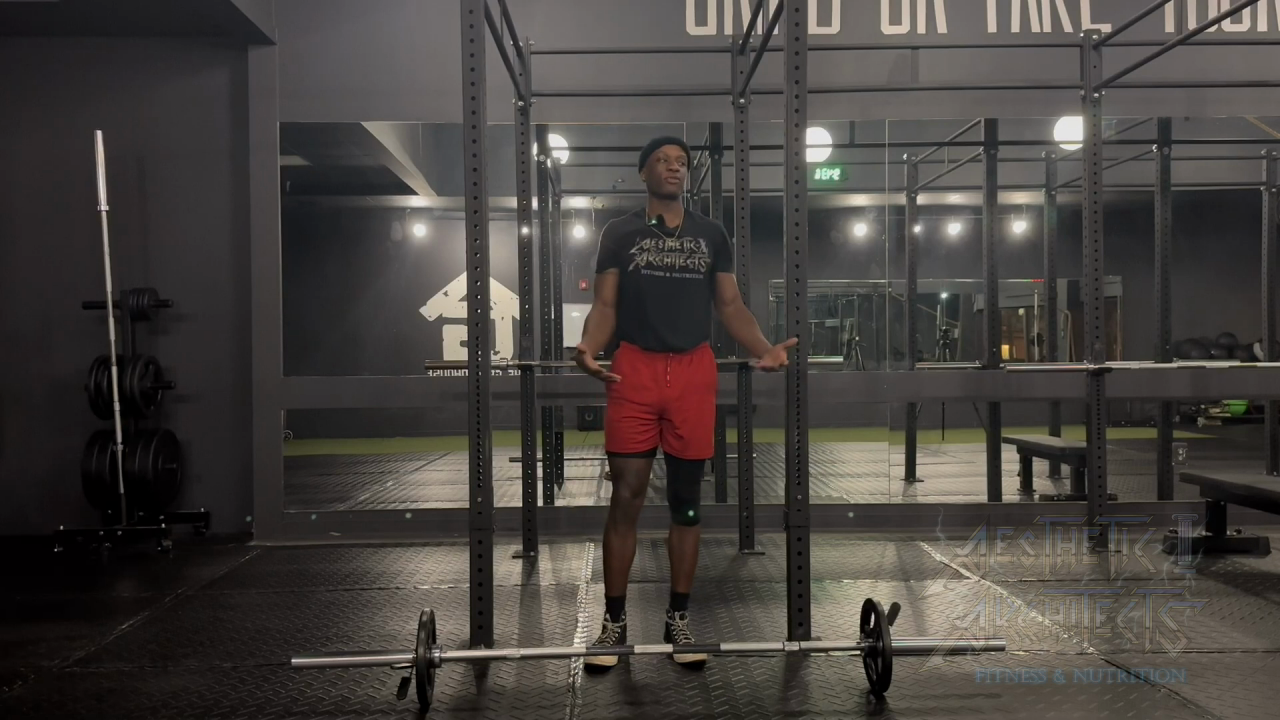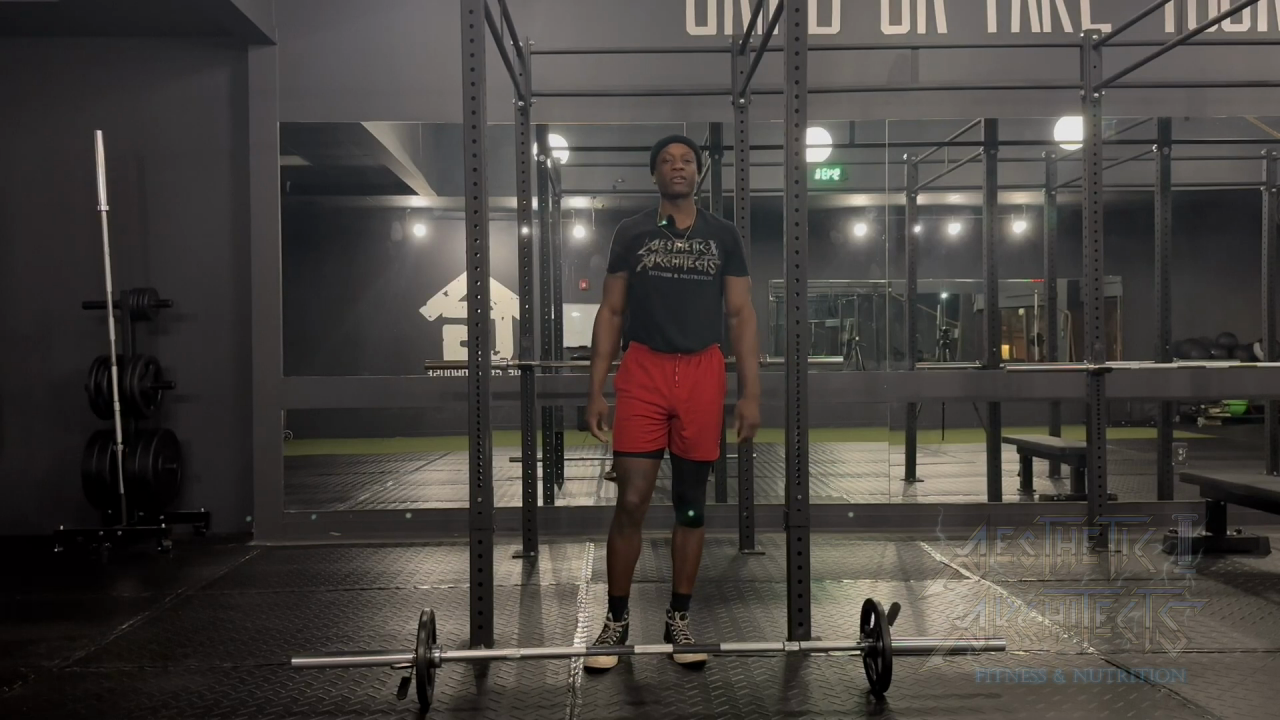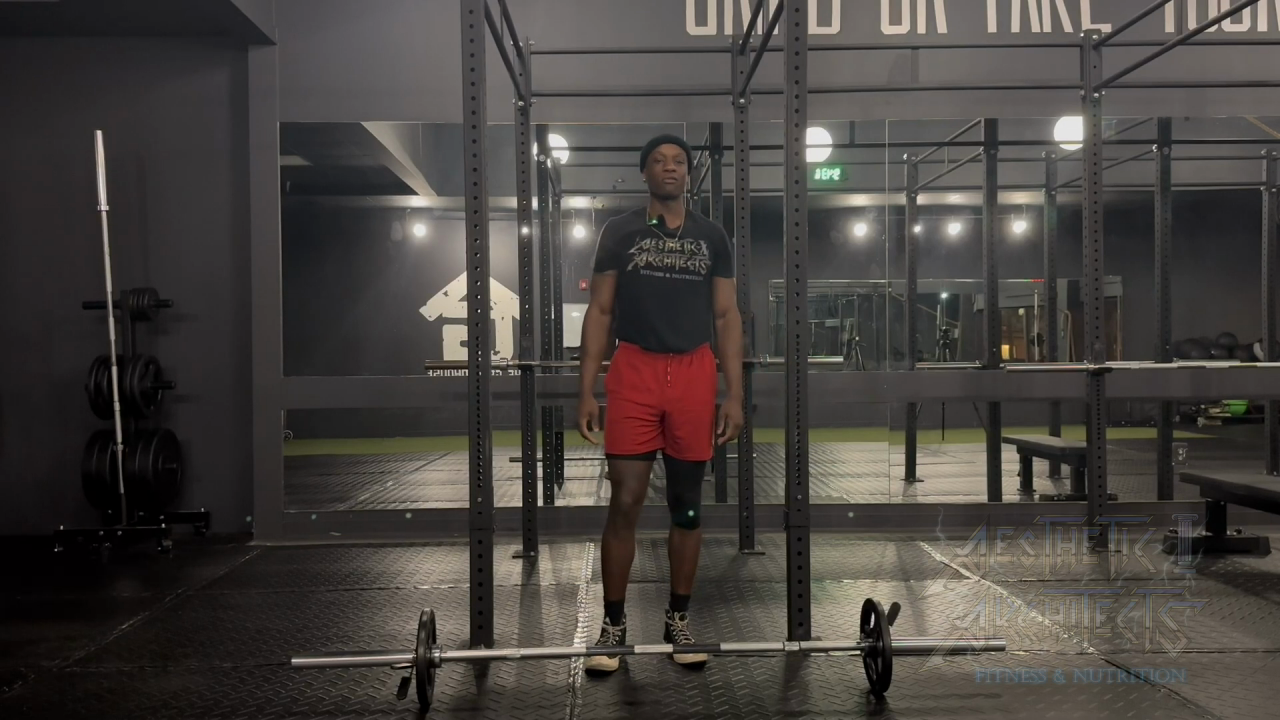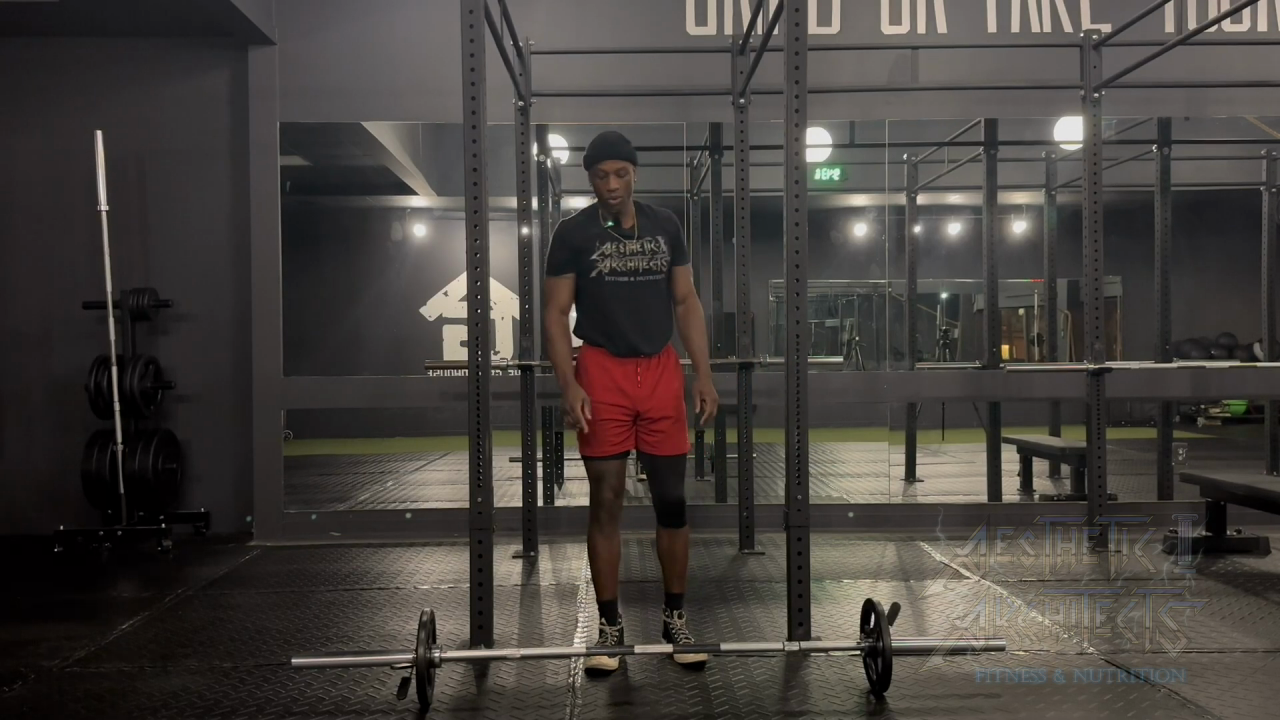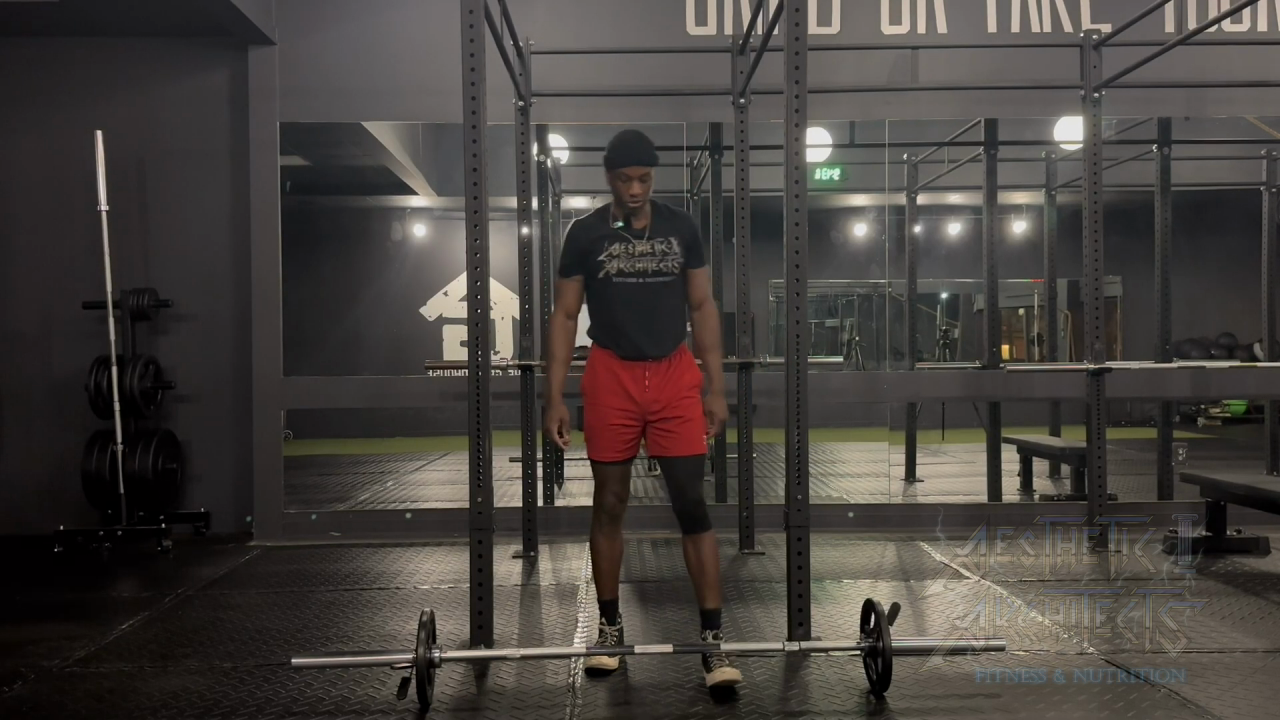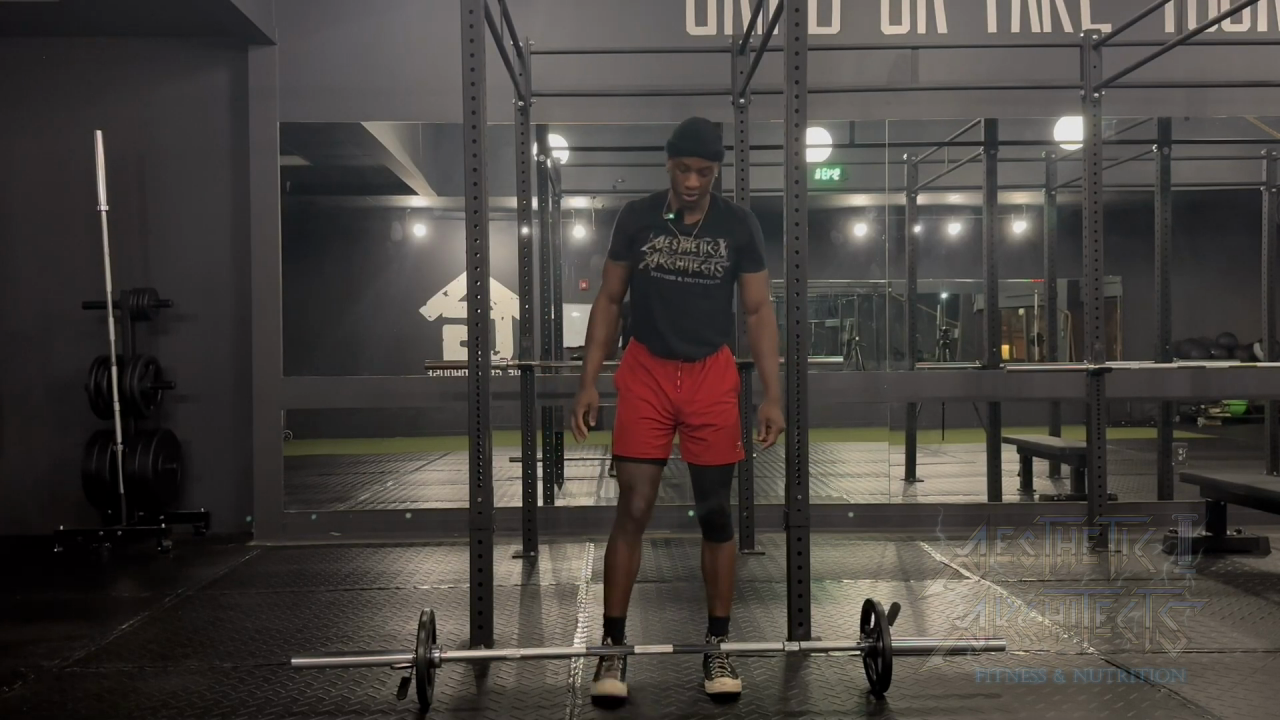
dt=0.7s
person 1, frame 1
left shoulder: (711, 234)
right shoulder: (619, 233)
left elbow: (730, 305)
right elbow: (605, 306)
left wrist: (765, 348)
right wrist: (588, 348)
left hip: (694, 372)
right hip: (635, 371)
left knee: (686, 502)
right knee: (626, 499)
left ankle: (678, 618)
right ankle: (615, 620)
person 1, frame 2
left shoulder: (723, 235)
right shoulder: (631, 233)
left elbow: (741, 314)
right elbow: (611, 312)
left wrist: (750, 392)
right wrist: (596, 389)
left hip: (702, 375)
right hip: (643, 374)
left knee: (691, 503)
right knee: (630, 503)
left ankle: (678, 619)
right ankle: (616, 620)
person 1, frame 3
left shoulder: (712, 236)
right shoulder: (620, 232)
left elbow: (727, 316)
right elbow: (600, 312)
left wrist: (734, 393)
right wrist: (587, 389)
left hip: (695, 375)
right hip: (634, 374)
left knee: (686, 505)
right knee: (625, 504)
left ankle: (678, 619)
right ankle: (614, 623)
person 1, frame 4
left shoulder: (666, 226)
right shoulder: (573, 234)
left elbow: (686, 303)
right elbow: (556, 314)
left wrist: (703, 372)
right wrist: (570, 385)
left hip: (662, 373)
right hip: (602, 376)
left knee: (672, 502)
right knee: (606, 503)
left ankle: (675, 617)
right ankle: (610, 626)
person 1, frame 5
left shoulder: (682, 227)
right shoulder: (585, 233)
left elbow: (703, 308)
right elbow: (564, 315)
left wrist: (716, 387)
right wrist: (555, 397)
left hip: (675, 376)
right hip: (612, 378)
left knee: (692, 507)
right knee: (609, 506)
left ankle: (712, 637)
right ankle: (610, 625)
person 1, frame 6
left shoulder: (738, 225)
right shoulder: (635, 218)
left elbow: (758, 311)
right elbow: (609, 302)
left wrist: (772, 396)
right wrist: (588, 381)
left hip: (711, 377)
right hip: (645, 375)
left knee: (715, 514)
right knee: (632, 512)
left ankle: (716, 646)
right ankle: (613, 646)
